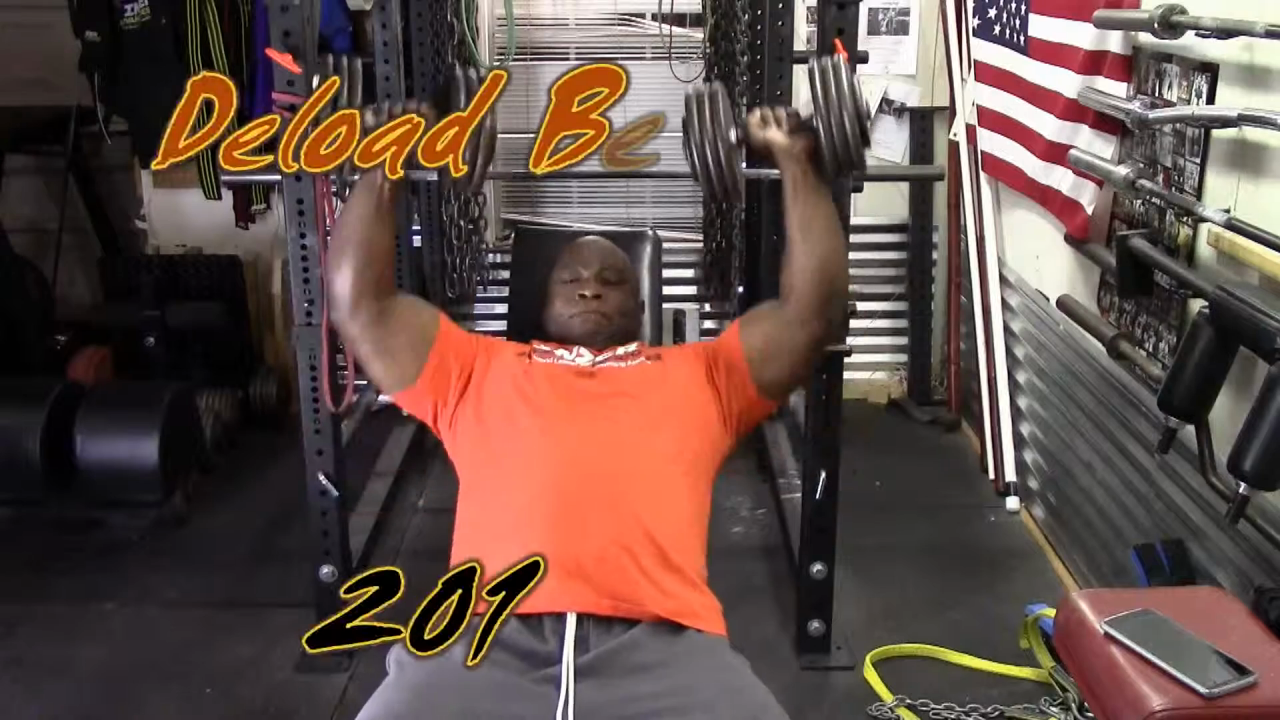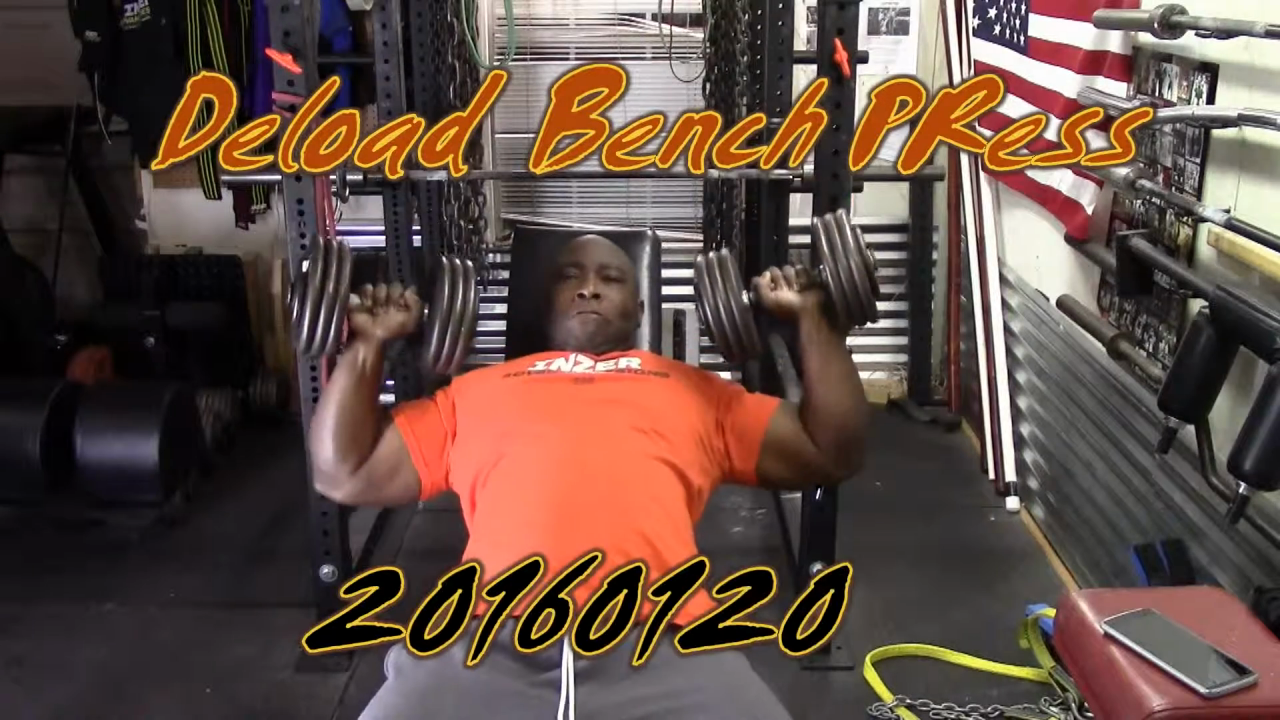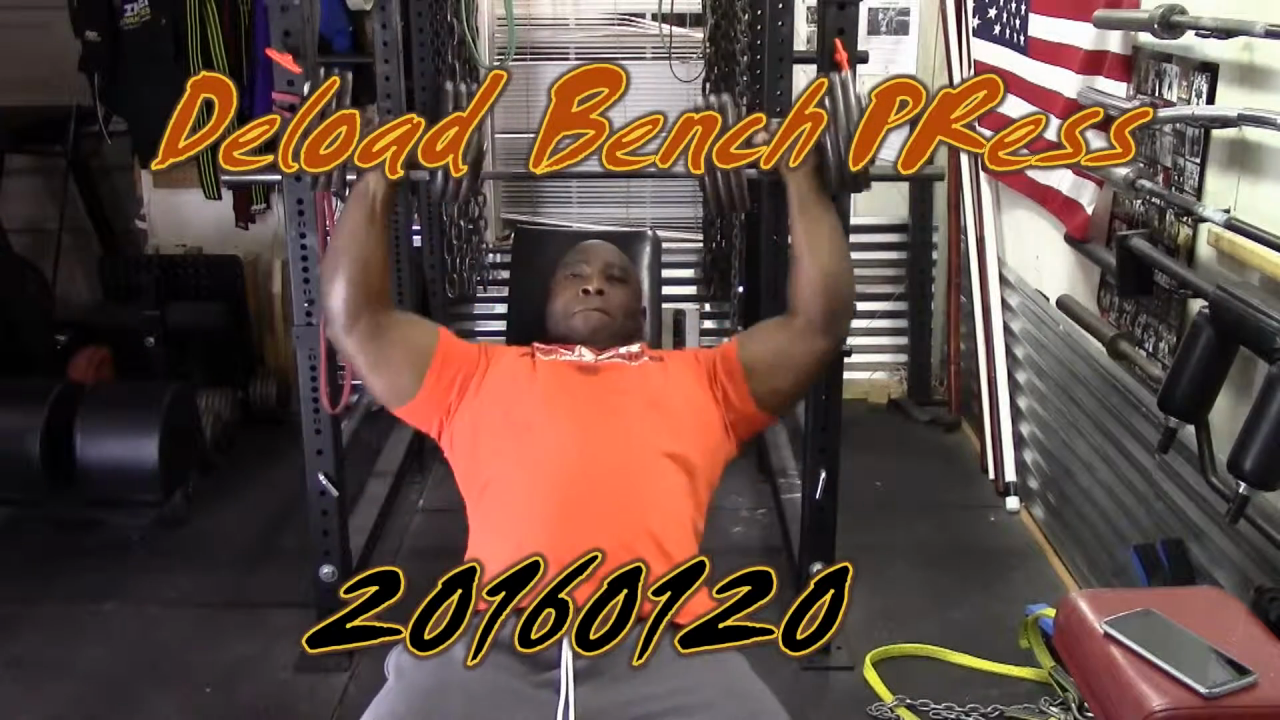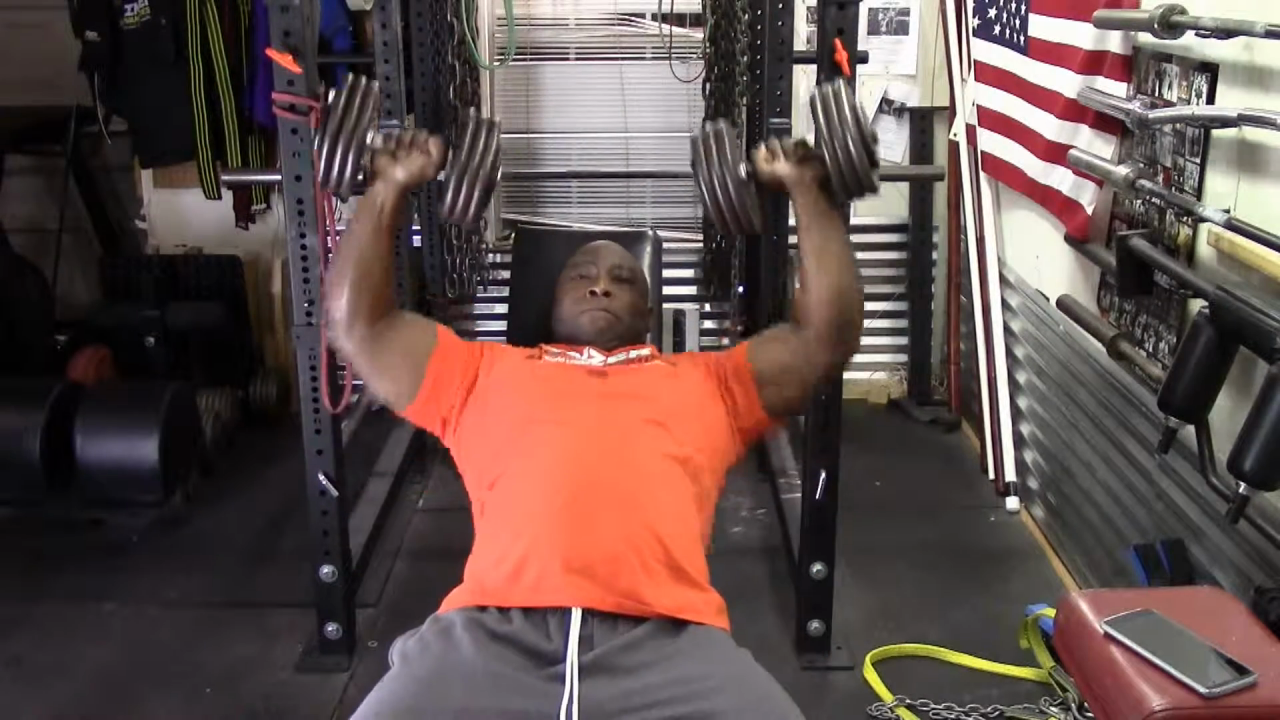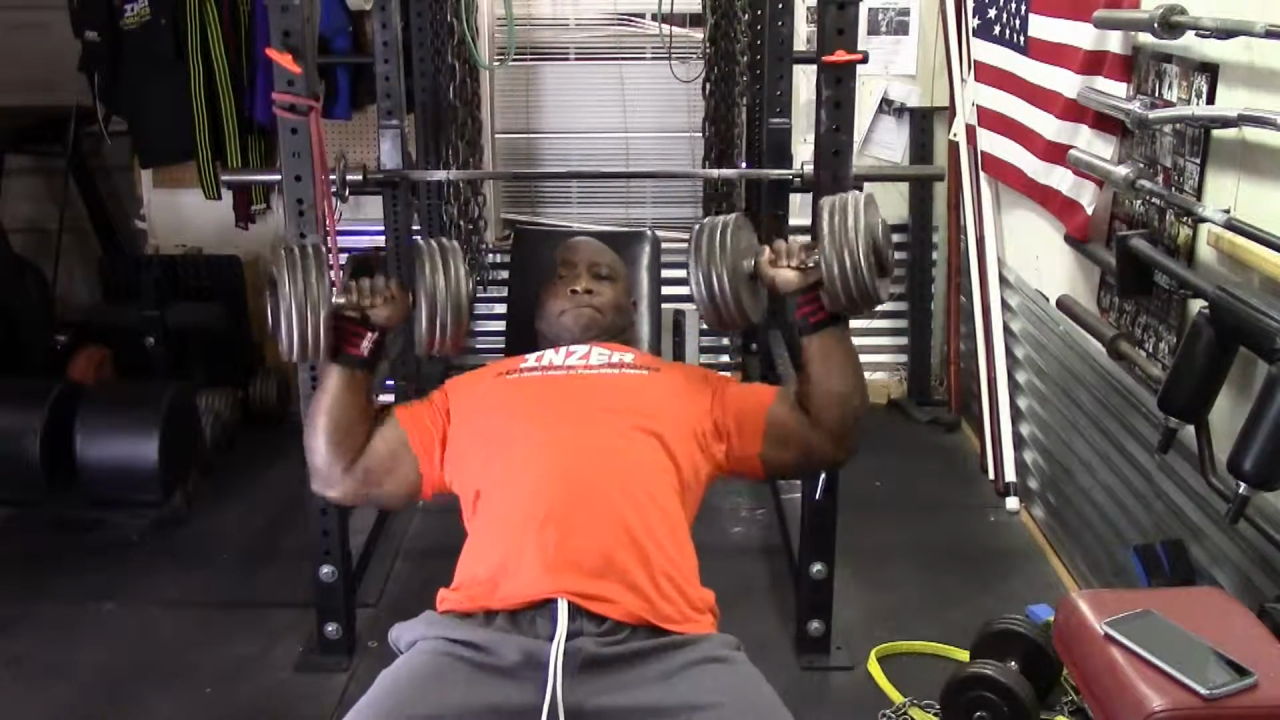
dt=1s
person 1, frame 1
left shoulder: (697, 378)
right shoulder: (479, 373)
left elbow: (814, 307)
right elbow: (359, 301)
left wrist: (796, 164)
right wrist: (384, 168)
left hip: (658, 637)
right hip: (489, 632)
person 1, frame 2
left shoulder: (695, 391)
right shoulder: (477, 391)
left elbow: (833, 453)
right elbow: (344, 474)
left wrist: (809, 315)
right wrist: (368, 344)
left hip: (659, 645)
right hip: (491, 640)
person 1, frame 3
left shoulder: (700, 382)
right shoulder: (482, 378)
left elbow: (820, 322)
right elbow: (356, 317)
left wrist: (799, 172)
right wrist: (378, 175)
left hip: (659, 642)
right hip: (495, 640)
person 1, frame 4
left shoulder: (704, 383)
right shoulder: (488, 375)
left elbow: (829, 333)
right elbow: (357, 324)
left wrist: (804, 190)
right wrist: (390, 191)
left hip: (664, 637)
right hip: (493, 628)
person 1, frame 5
left shoulder: (693, 390)
right shoulder: (471, 392)
left elbow: (830, 435)
right elbow: (340, 474)
left wrist: (809, 297)
right wrist: (357, 337)
left hip: (659, 645)
right hip: (482, 639)
